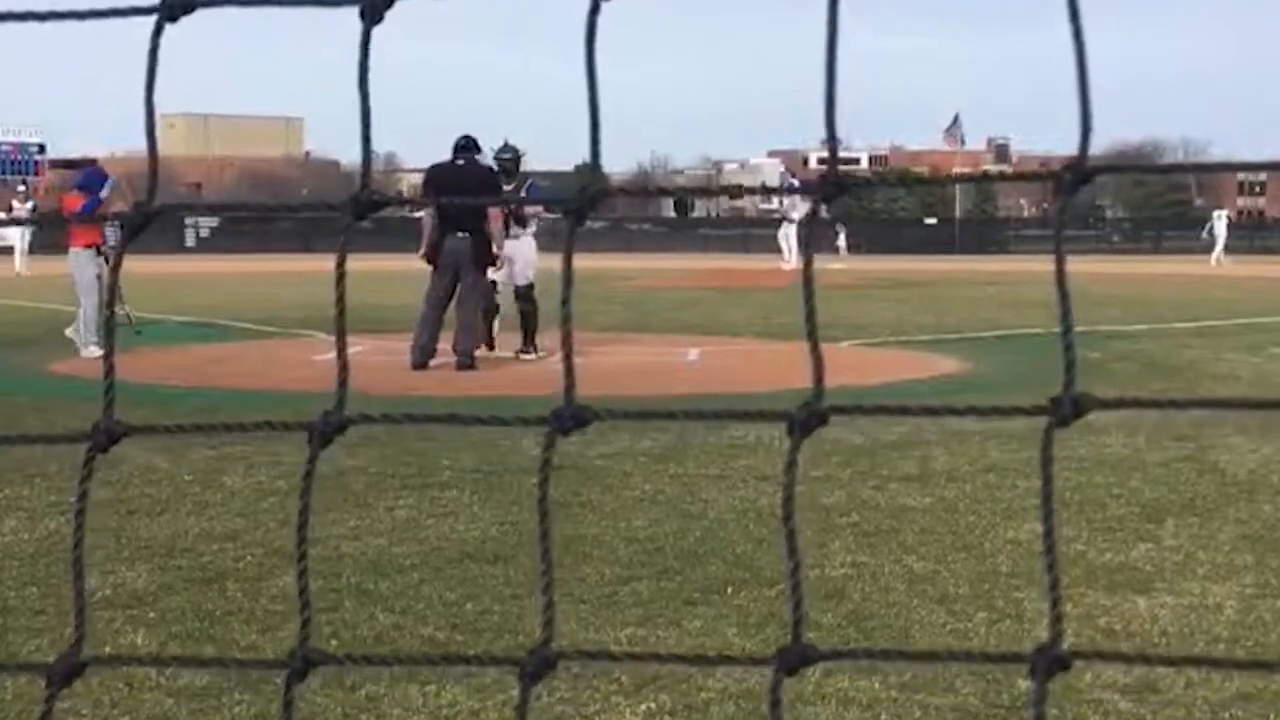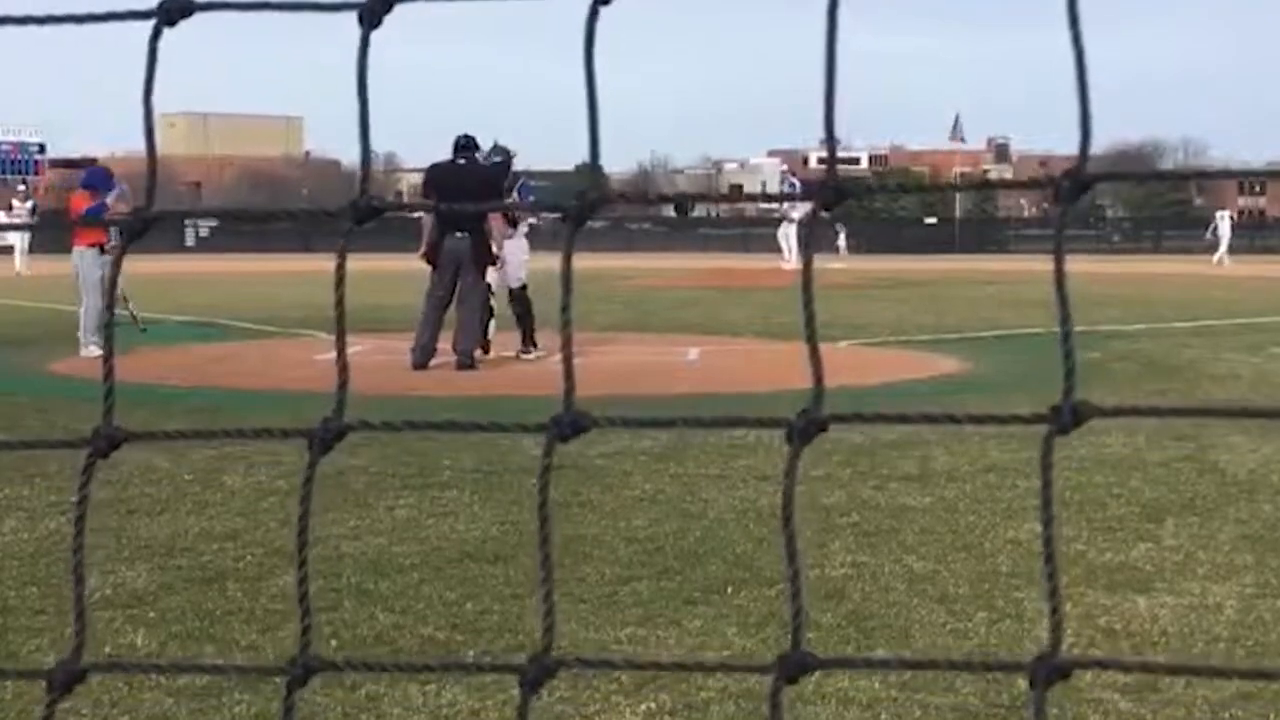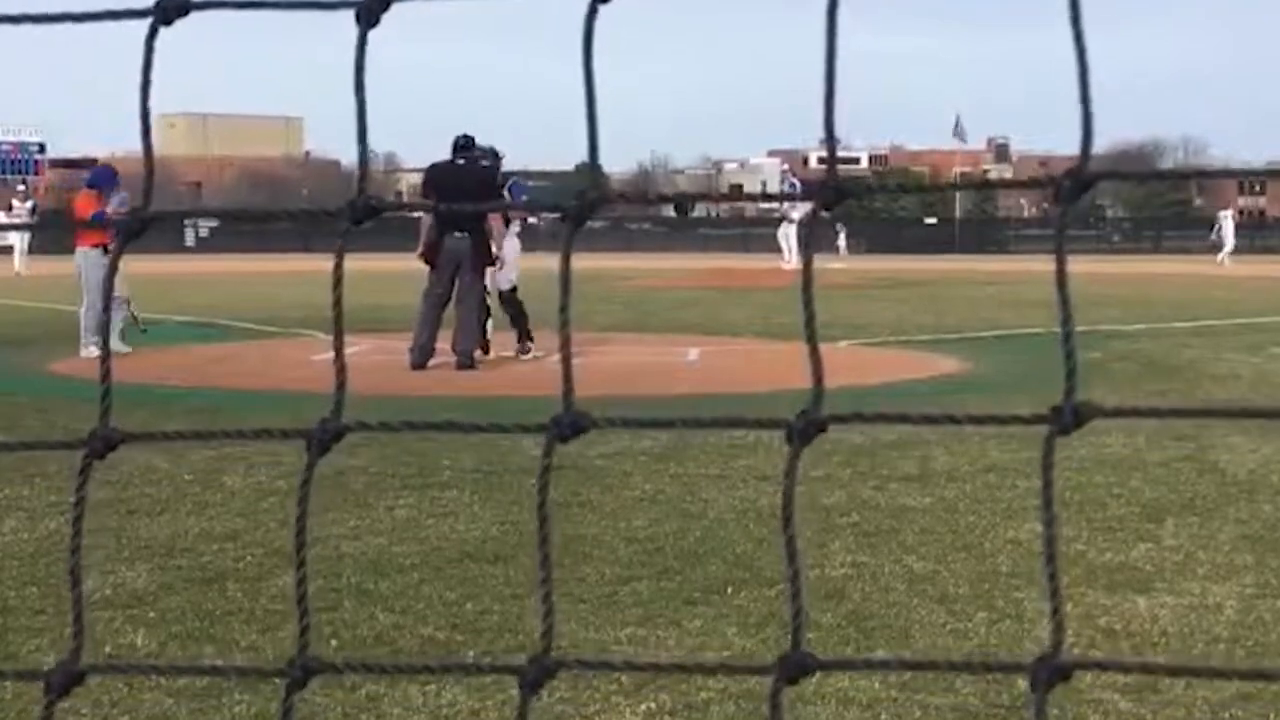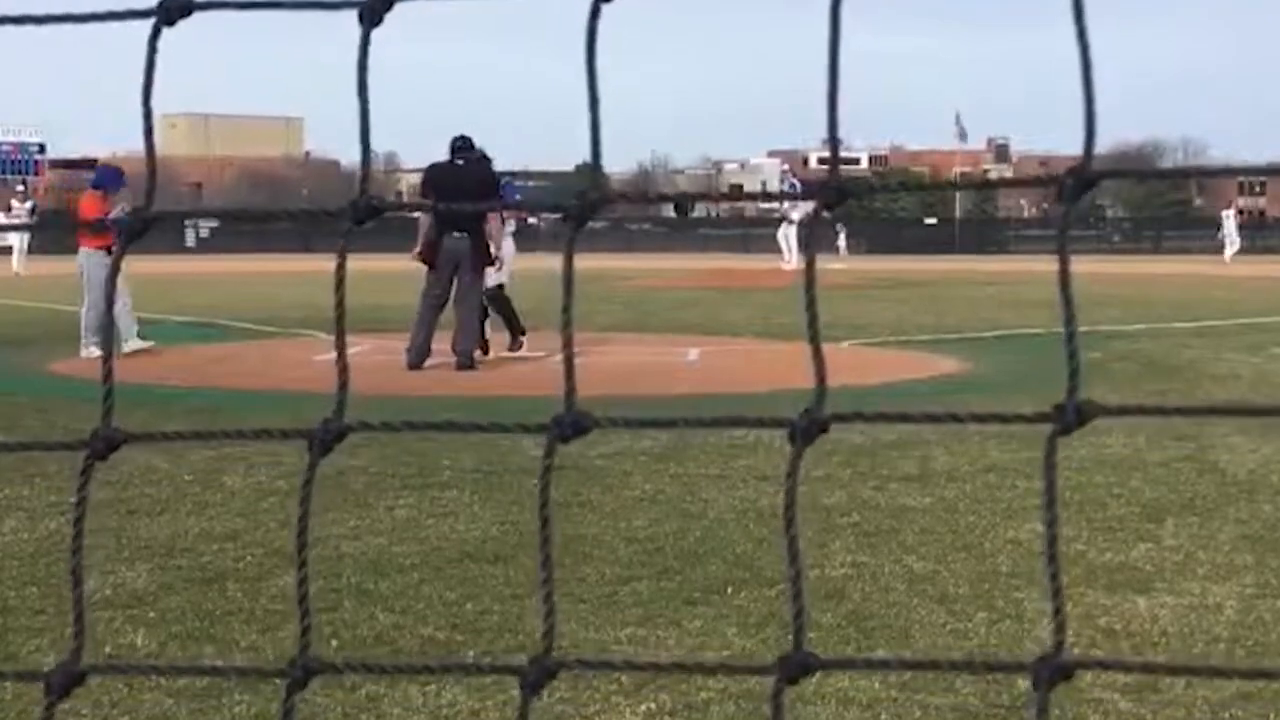
dt=0.1s
person 1, frame 1
left shoulder: (435, 172)
right shoulder: (487, 173)
left elbow: (429, 212)
right elbow: (494, 213)
left wrist: (425, 245)
right wrist: (499, 247)
left hip: (445, 243)
right hip: (474, 244)
left knee: (435, 301)
right knee: (470, 302)
left ankle: (420, 355)
right ankle: (465, 356)
person 1, frame 2
left shoulder: (435, 172)
right shoulder: (487, 174)
left elbow: (429, 212)
right elbow: (494, 214)
left wrist: (425, 245)
left hip: (444, 243)
right hip: (474, 244)
left knee: (435, 301)
right knee: (470, 302)
left ankle: (421, 355)
right ankle: (465, 355)
person 1, frame 3
left shoulder: (435, 171)
right shoulder: (486, 173)
left elbow: (428, 211)
right elbow: (494, 214)
left wrist: (423, 244)
right wrist: (498, 247)
left hip: (443, 243)
right hip: (473, 244)
left knee: (433, 300)
right knee: (469, 302)
left ankle: (419, 354)
right ankle: (465, 356)
person 1, frame 4
left shoulder: (434, 172)
right shoulder: (485, 173)
left elbow: (427, 212)
left wrist: (421, 244)
left hip: (442, 243)
right hip: (472, 244)
left knee: (431, 300)
right knee: (468, 303)
left ankle: (416, 355)
right ankle: (464, 356)
person 2, frame 1
left shoulder: (528, 186)
left elbow: (538, 210)
left wrist: (511, 207)
left hip: (522, 243)
left knee: (524, 293)
right knee: (487, 289)
left ankle: (529, 344)
right ankle: (488, 341)
person 2, frame 2
left shoulder: (520, 186)
left elbow: (531, 211)
left wrist: (504, 208)
left hip: (514, 244)
left knee: (518, 294)
left ankle: (529, 343)
right ankle: (483, 344)
person 2, frame 3
left shoulder: (512, 185)
left elbow: (524, 210)
left hip: (506, 244)
left knee: (507, 295)
left ankle: (525, 340)
right ankle: (482, 344)
person 2, frame 4
left shoulder: (503, 186)
left elbow: (519, 211)
left wrist: (494, 211)
left hip: (502, 244)
left knee: (493, 293)
left ankle: (517, 332)
right ankle: (482, 346)
person 3, frame 1
left shoulder: (93, 199)
right shoulder: (72, 199)
right elbow: (88, 211)
left wrist: (105, 246)
right wrist: (106, 191)
left hip: (97, 254)
right hip: (82, 255)
left knee: (99, 299)
right knee: (89, 301)
left ankle: (77, 331)
right ankle: (89, 344)
person 3, frame 2
left shoulder: (98, 199)
right shoulder: (78, 198)
right elbow: (92, 214)
right wrist: (112, 197)
left hip: (101, 253)
right hip: (86, 254)
left knee: (109, 298)
right knee: (91, 301)
left ankle: (88, 333)
right ankle: (89, 344)
person 3, frame 3
left shoulder: (102, 199)
right shoulder: (83, 199)
right elbow: (94, 222)
right wrist: (113, 206)
left hip: (105, 254)
right hip: (88, 255)
left knee: (118, 297)
right knee: (93, 302)
left ankle: (113, 340)
right ankle: (89, 344)
person 3, frame 4
left shoulder: (107, 200)
right shoulder: (88, 200)
right elbow: (95, 226)
right wrist: (116, 214)
left hip: (108, 255)
right hip: (93, 256)
left knee: (121, 297)
right knee: (94, 303)
left ankle: (130, 340)
right ankle: (89, 345)
